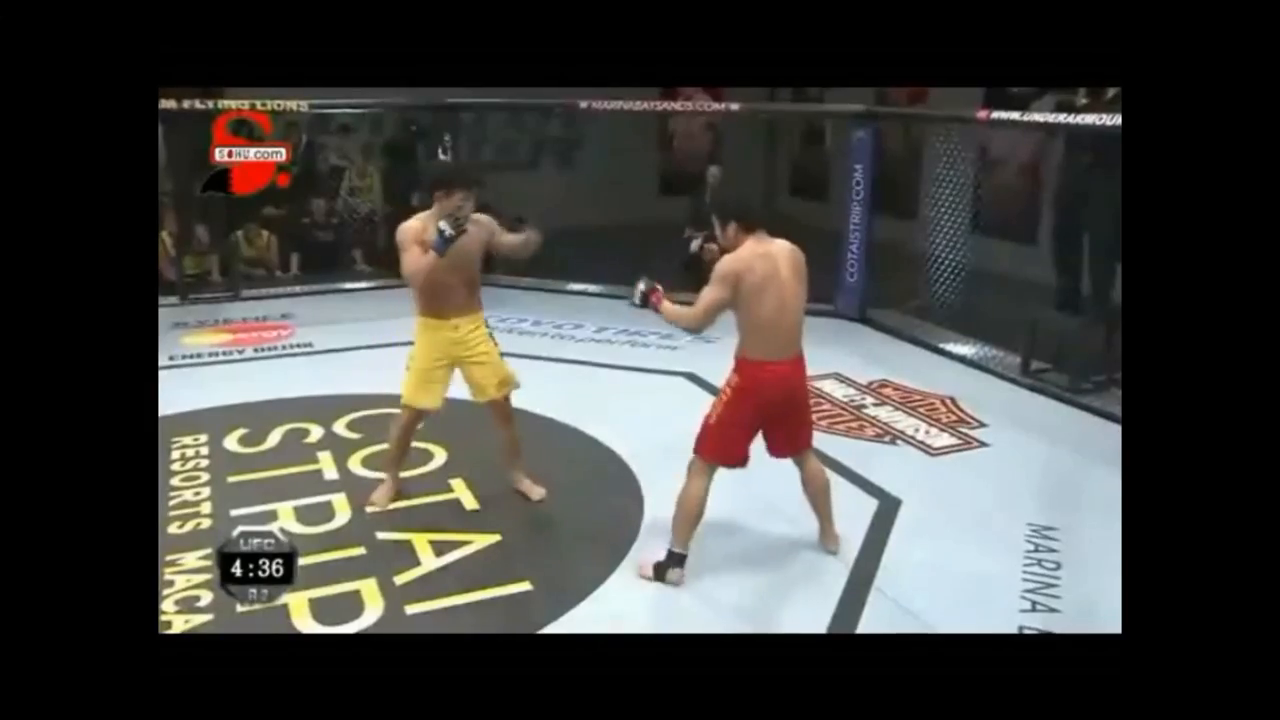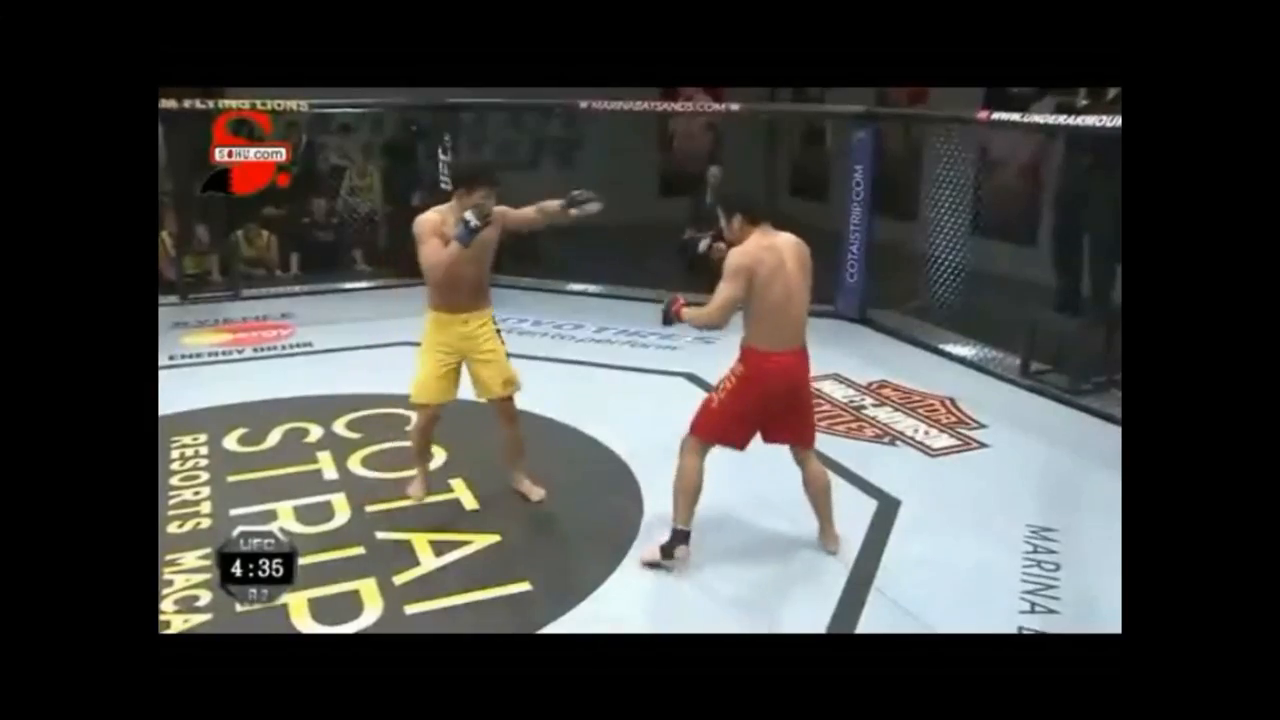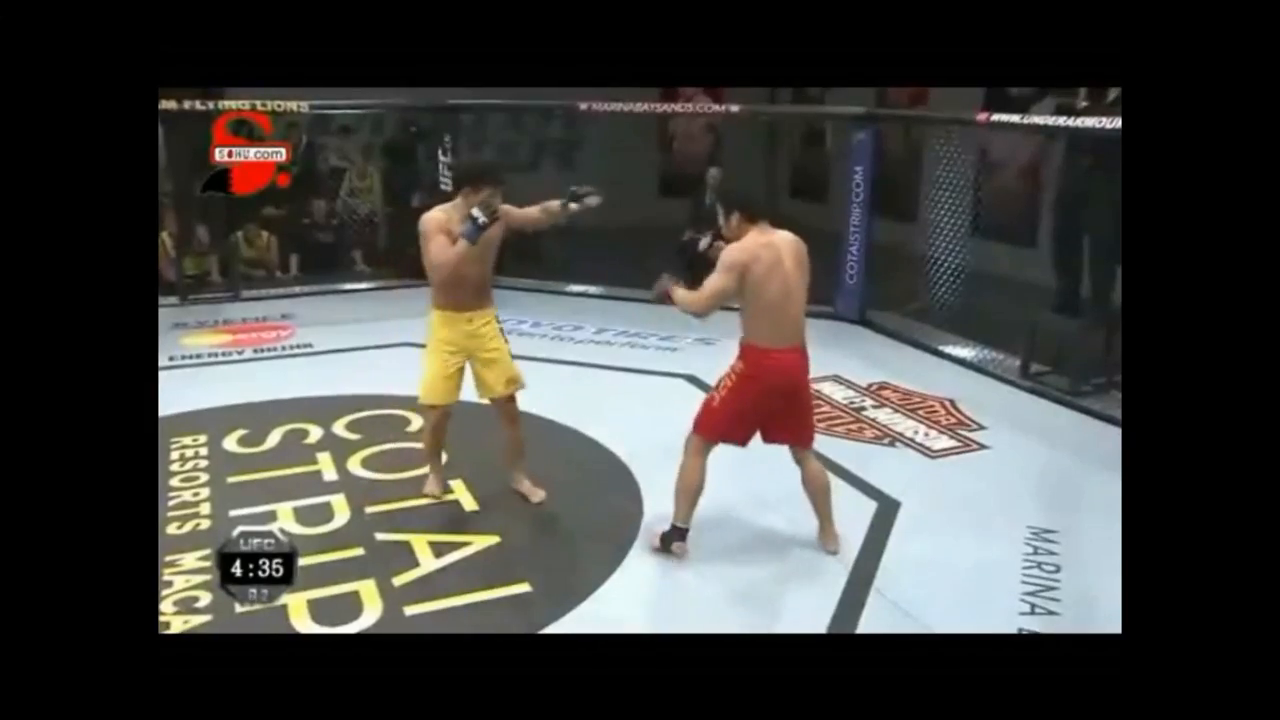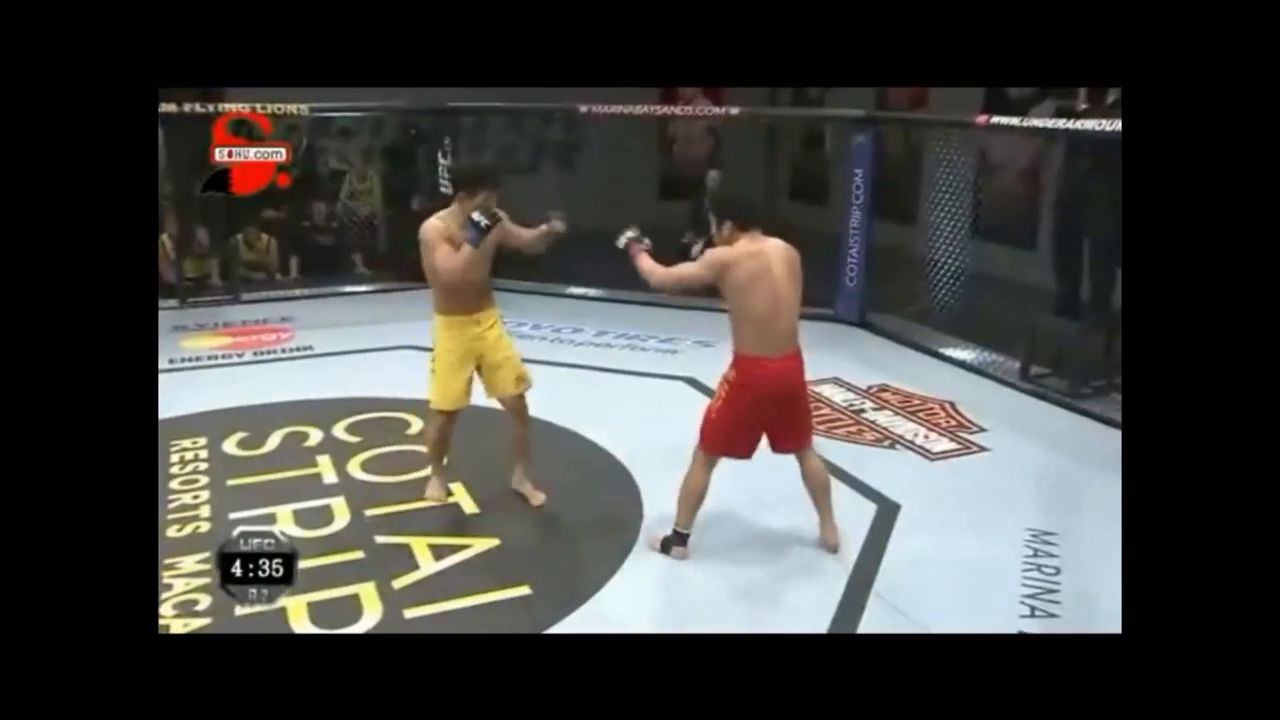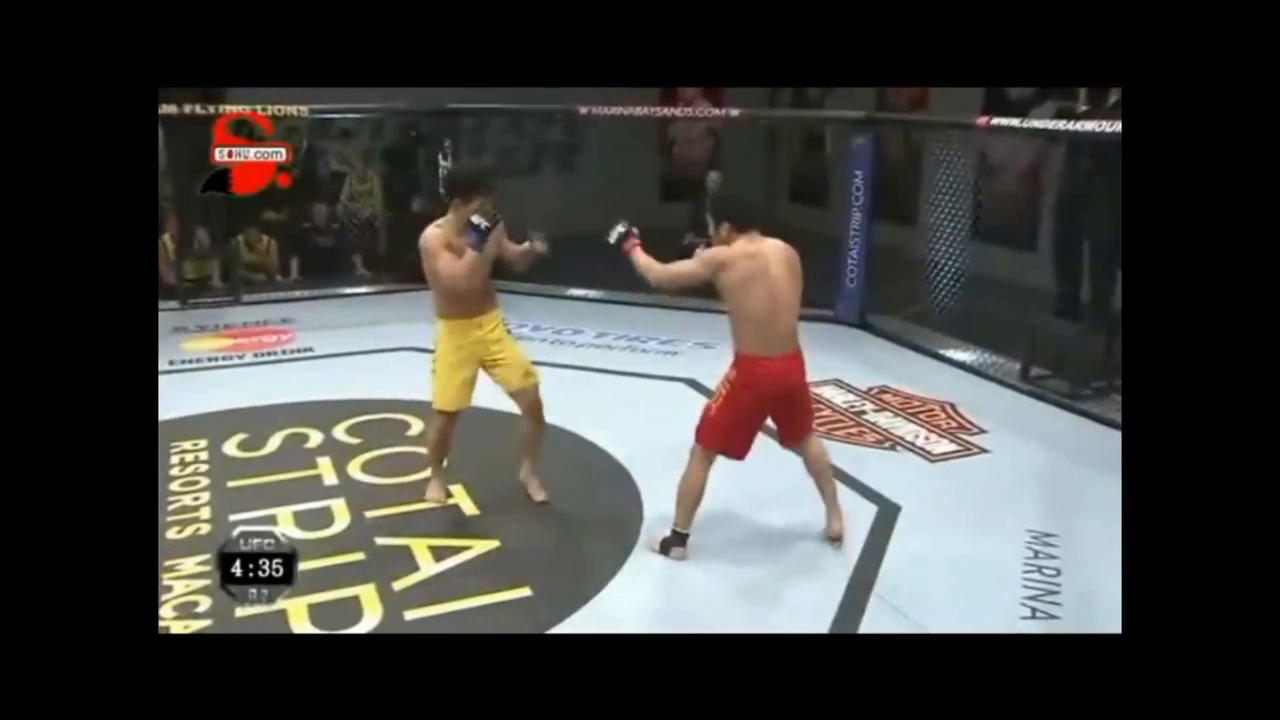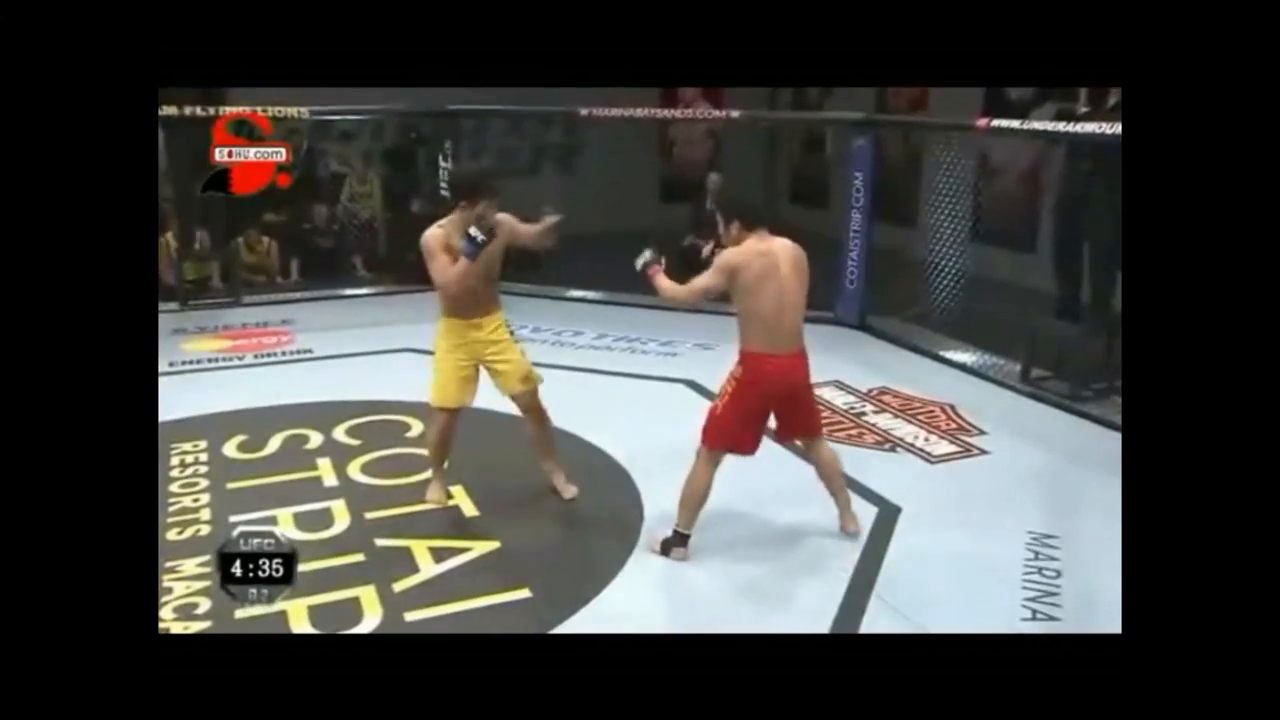
dt=0.1s
person 1, frame 1
left shoulder: (735, 263)
right shoulder: (793, 253)
left elbow: (693, 321)
left wrist: (656, 299)
left hip: (753, 377)
right hip: (792, 371)
left knee: (701, 467)
right knee: (804, 454)
left ankle: (674, 561)
right ankle: (829, 534)
person 1, frame 2
left shoulder: (743, 256)
right shoulder: (798, 247)
left elbow: (714, 317)
left wrist: (678, 309)
left hip: (759, 367)
right hip: (796, 364)
left knee: (693, 446)
right knee: (805, 453)
left ankle: (678, 542)
right ankle: (828, 534)
person 1, frame 3
left shoulder: (739, 252)
right shoulder: (796, 245)
left elbow: (700, 305)
left wrist: (672, 290)
left hip: (757, 366)
right hip: (795, 362)
left knee: (697, 445)
right knee: (803, 452)
left ankle: (677, 535)
right ankle: (828, 533)
person 1, frame 4
left shoulder: (726, 259)
right shoulder: (788, 253)
left elbow: (663, 280)
left wrist: (636, 249)
left hip: (750, 373)
right hip: (791, 368)
left knee: (705, 456)
right knee: (804, 451)
left ankle: (678, 539)
right ankle: (829, 529)
person 1, frame 5
left shoulder: (723, 258)
right shoulder: (787, 253)
left elbow: (659, 276)
left wrist: (630, 244)
left hip: (752, 372)
right hip: (791, 367)
left knee: (702, 454)
right knee: (806, 440)
left ankle: (677, 540)
right ankle: (834, 519)
person 1, frame 6
left shoulder: (735, 258)
right shoulder: (795, 251)
left elbow: (683, 297)
left wrist: (653, 269)
left hip: (757, 370)
right hip: (795, 365)
left knee: (707, 455)
right knee: (814, 443)
left ankle: (679, 539)
right ankle: (848, 518)
person 2, frame 1
left shoulder: (481, 225)
right shoulder: (412, 230)
left elbow: (512, 246)
right elbow: (416, 279)
left wrist: (527, 240)
right wrist: (439, 245)
left hip: (473, 328)
right hip: (433, 331)
left knee: (502, 405)
right knee: (411, 413)
left ankle: (518, 475)
right ankle: (390, 481)
person 2, frame 2
left shoulder: (496, 217)
right shoulder: (428, 223)
left elbow: (536, 214)
right elbow: (435, 274)
left wrist: (569, 206)
right wrist: (463, 236)
left hip: (480, 324)
right hip: (442, 326)
left knee: (505, 407)
right knee: (427, 411)
left ankle: (518, 476)
right ankle: (421, 474)
person 2, frame 3
left shoulder: (499, 216)
right shoulder: (434, 221)
left elbow: (540, 214)
right elbow: (442, 272)
left wrist: (569, 203)
right wrist: (471, 233)
left hip: (484, 322)
right hip: (446, 325)
left knee: (507, 406)
right knee: (437, 410)
left ankle: (519, 476)
right ankle: (435, 472)
person 2, frame 4
left shoulder: (494, 222)
right shoulder: (434, 230)
left elbow: (529, 242)
right elbow: (455, 277)
left wrist: (548, 231)
right wrist: (476, 237)
left hip: (490, 324)
right hip: (453, 330)
left knee: (517, 406)
right knee: (446, 413)
left ankle: (521, 477)
right ankle: (437, 477)
person 2, frame 5
left shoulder: (490, 226)
right shoulder: (434, 238)
left elbow: (517, 261)
right elbow: (458, 284)
left wrist: (531, 248)
right wrist: (476, 242)
left hip: (492, 326)
right hip: (455, 332)
left knee: (532, 401)
right knee: (446, 414)
left ankle: (529, 471)
right ankle: (436, 478)
person 2, frame 6
left shoulder: (500, 224)
right shoulder: (436, 237)
left elbow: (537, 238)
right elbow: (450, 288)
left wrist: (550, 226)
right wrist: (471, 249)
left hip: (494, 327)
right hip: (455, 332)
left knee: (531, 402)
right knee: (447, 413)
left ankle: (554, 471)
right ankle: (437, 478)
person 3, frame 1
right shoulder: (1089, 95)
right elbow: (1059, 113)
left wrist: (1084, 105)
right wrist: (1078, 101)
left hip: (1107, 176)
right hip: (1074, 168)
left knee: (1102, 243)
right knee: (1065, 234)
left ankle: (1100, 304)
right ankle: (1067, 298)
person 3, frame 2
right shoulder: (1089, 95)
right elbow: (1060, 113)
left wrist: (1084, 105)
right wrist: (1078, 100)
left hip: (1107, 177)
right hip: (1074, 170)
left knee: (1102, 243)
right knee: (1065, 236)
left ankle: (1100, 305)
right ankle: (1067, 300)
person 3, frame 3
right shoulder: (1090, 95)
right elbow: (1060, 117)
left wrist: (1084, 107)
right wrist: (1079, 103)
left hip: (1107, 178)
right hip: (1074, 170)
left knee: (1102, 244)
right knee: (1065, 238)
left ankle: (1100, 307)
right ankle: (1066, 301)
person 3, frame 4
right shoulder: (1091, 96)
right elbow: (1060, 119)
left wrist: (1084, 109)
right wrist: (1079, 104)
left hip: (1107, 181)
right hip: (1074, 173)
left knee: (1102, 247)
right knee: (1065, 240)
left ankle: (1099, 309)
right ankle: (1066, 304)
person 3, frame 5
right shoulder: (1090, 96)
right elbow: (1061, 119)
left wrist: (1084, 110)
right wrist: (1079, 106)
left hip: (1107, 182)
right hip: (1075, 173)
left knee: (1102, 248)
right knee: (1065, 241)
left ankle: (1100, 311)
right ankle: (1066, 305)
person 3, frame 6
right shoulder: (1091, 96)
right elbow: (1060, 122)
left wrist: (1084, 112)
right wrist: (1079, 107)
left hip: (1107, 186)
right hip: (1074, 178)
left knee: (1102, 251)
right knee: (1065, 244)
left ankle: (1100, 313)
right ankle: (1067, 308)
